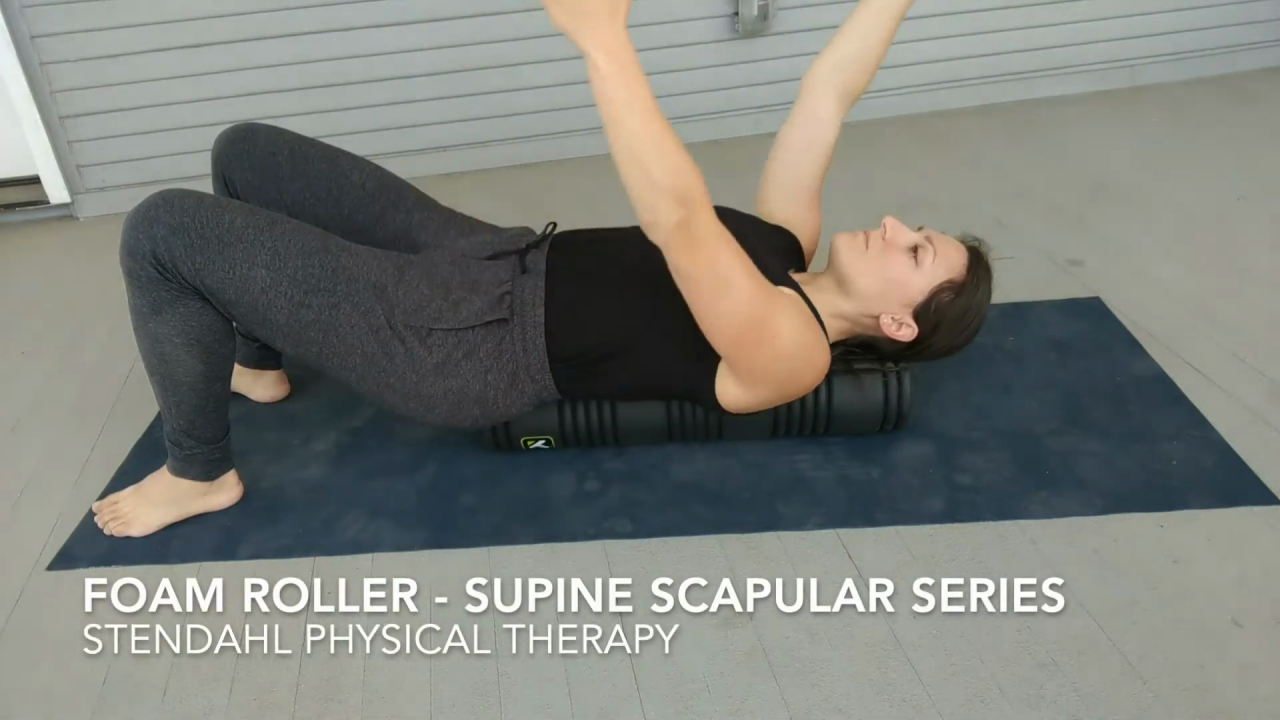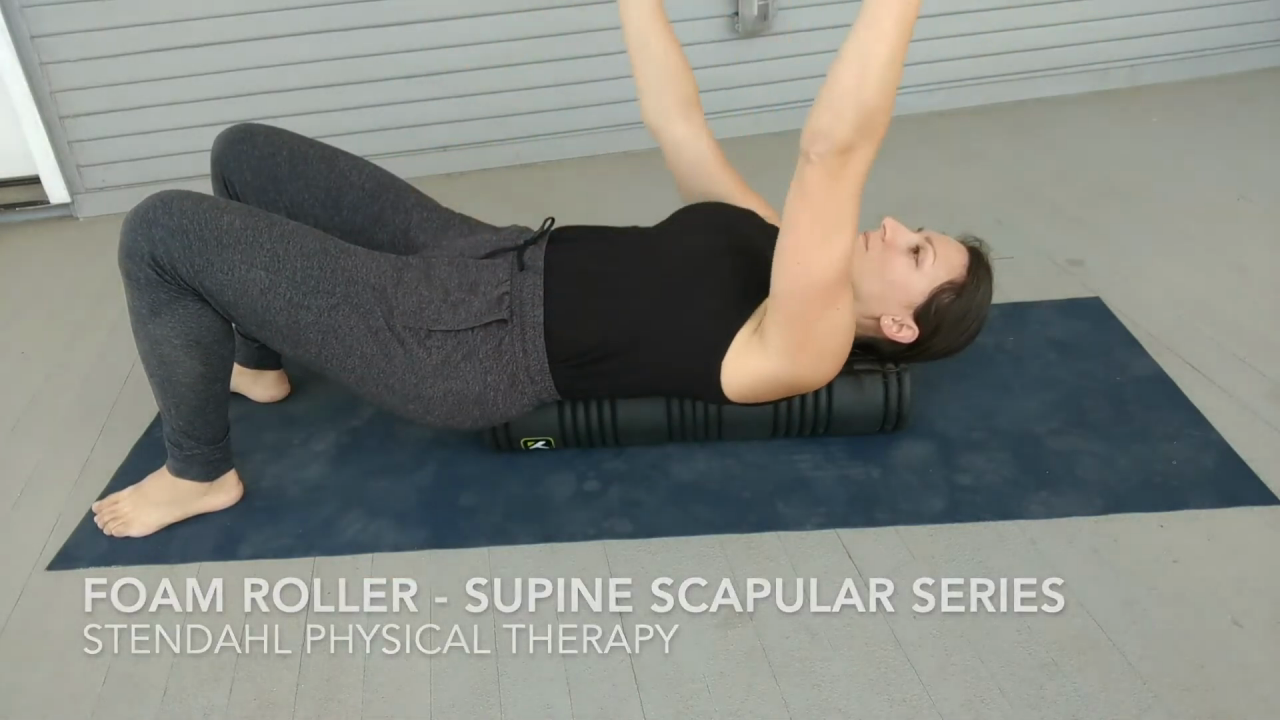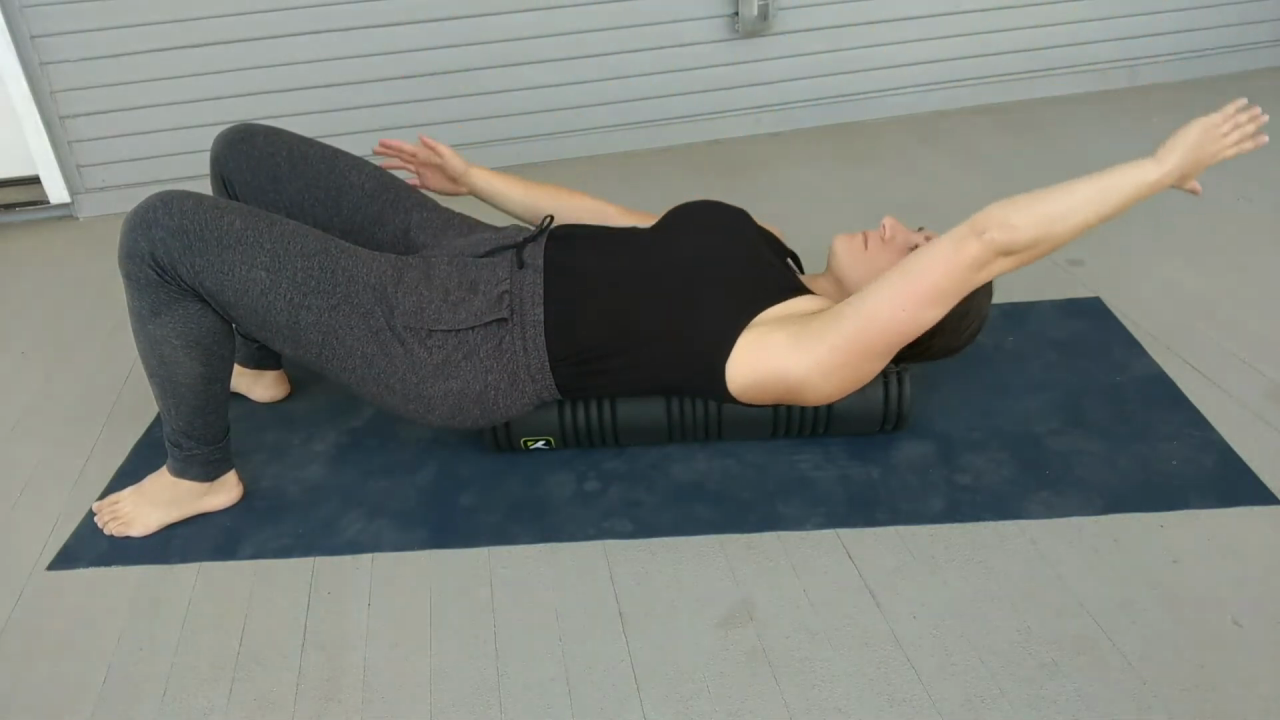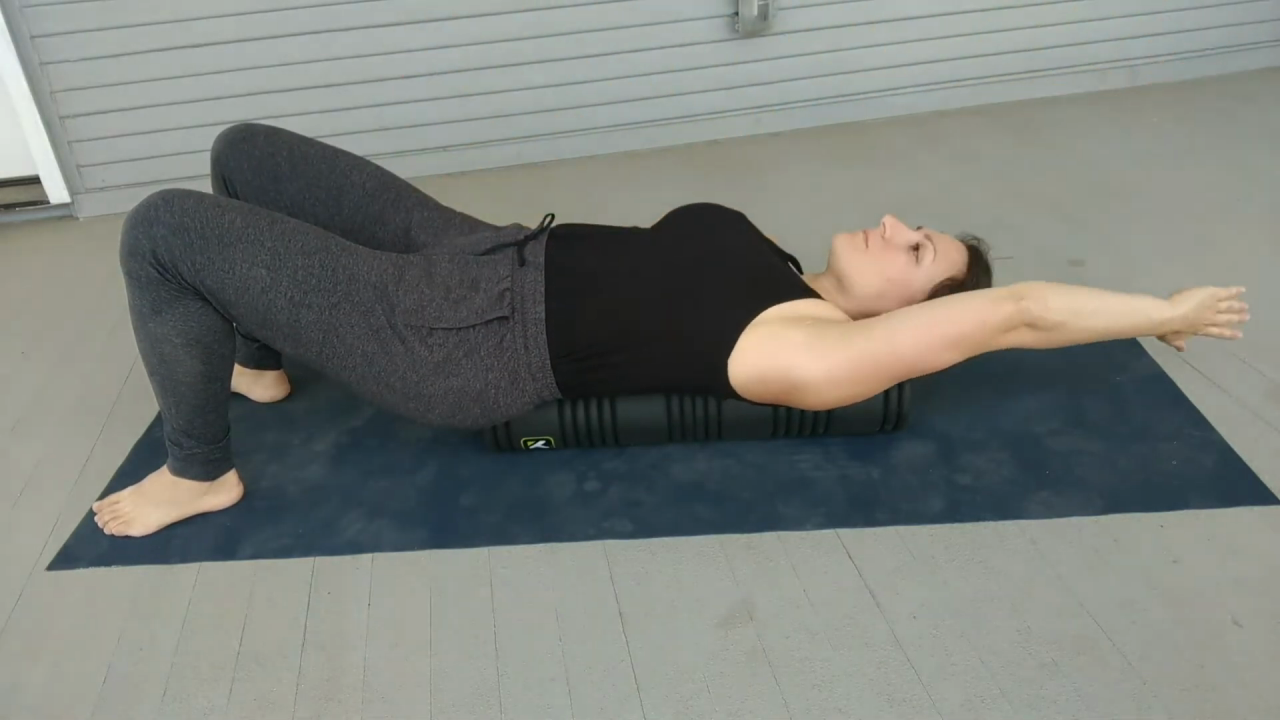
dt=0.5s
person 1, frame 1
left shoulder: (786, 350)
right shoulder: (783, 252)
left elbow: (679, 222)
right elbow: (824, 104)
left hip: (466, 346)
right hip: (496, 262)
left knee: (160, 228)
right knee: (244, 153)
left ankle: (197, 474)
right ankle: (254, 361)
person 1, frame 2
left shoulder: (810, 343)
right shoulder: (769, 243)
left elbow: (834, 151)
right elbow: (679, 122)
left hip: (471, 347)
right hip: (491, 259)
left knee: (159, 229)
right knee: (245, 152)
left ankle: (200, 474)
right ankle: (256, 360)
person 1, frame 3
left shoulder: (813, 358)
right shoulder: (767, 260)
left elbow: (988, 239)
right elbow: (612, 224)
left wrist: (1160, 162)
right wrist: (475, 178)
left hip: (470, 345)
right hip: (495, 260)
left knee: (160, 231)
right knee: (243, 153)
left ankle: (200, 473)
right ankle: (253, 358)
person 1, frame 4
left shoulder: (818, 356)
right shoulder: (768, 271)
left elbow: (1013, 315)
left wrist: (1166, 312)
left hip: (468, 346)
right hip: (495, 258)
left knee: (162, 228)
right knee: (244, 152)
left ankle: (199, 473)
right ankle: (254, 357)
